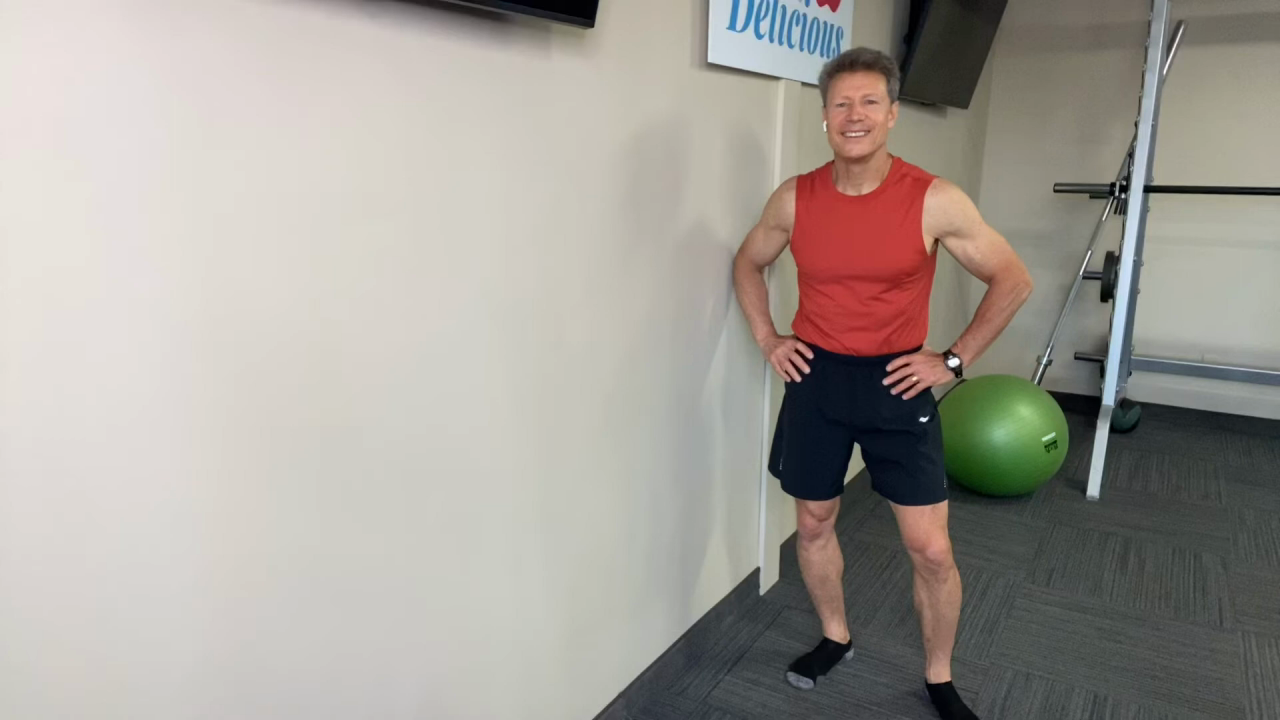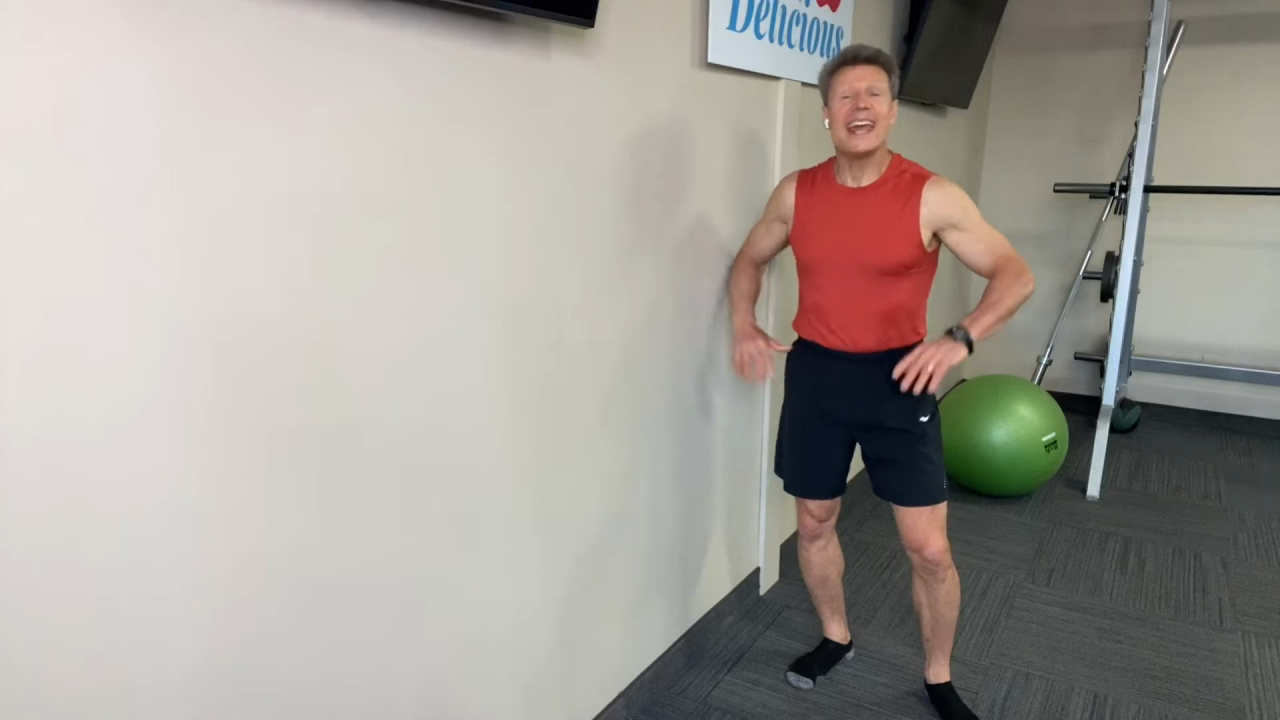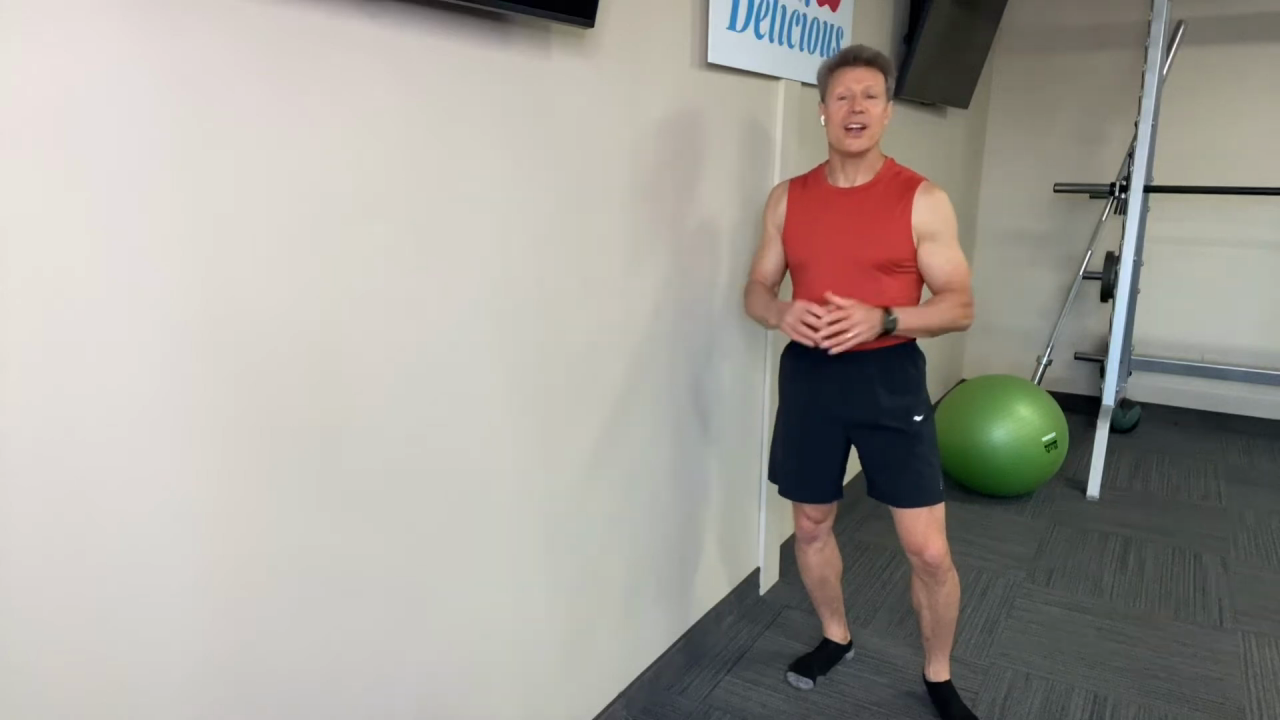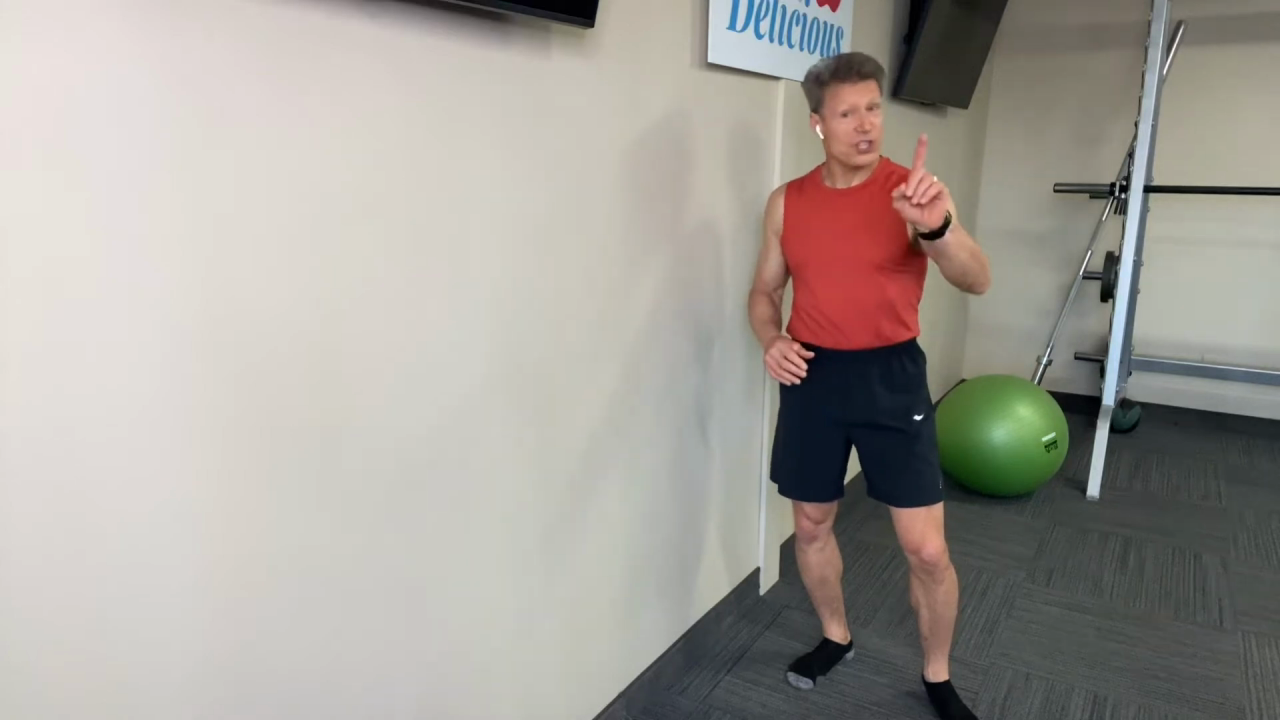
dt=0.7s
person 1, frame 1
left shoulder: (935, 200)
right shoulder: (794, 198)
left elbow: (1013, 281)
right elbow: (747, 264)
left wrist: (954, 359)
right wrist: (767, 338)
left hip: (896, 383)
right hip: (816, 379)
left knee: (931, 549)
right knee: (813, 522)
right ankle: (835, 637)
person 1, frame 2
left shoulder: (932, 195)
right shoulder: (795, 191)
left elbow: (1016, 276)
right elbow: (749, 260)
left wrist: (958, 340)
right wrist: (745, 328)
left hip: (898, 379)
right hip: (816, 374)
left knee: (929, 548)
right knee: (814, 522)
right ankle: (835, 637)
person 1, frame 3
left shoulder: (923, 200)
right shoulder: (788, 198)
left elbow: (959, 306)
right elbow: (757, 289)
left wrist: (882, 320)
right wrist: (785, 316)
left hip: (890, 379)
right hip: (809, 376)
left knee: (929, 551)
right knee: (810, 526)
right ankle: (836, 637)
person 1, frame 4
left shoulder: (914, 189)
right shoulder: (786, 201)
left elbow: (976, 280)
right elbow: (765, 290)
left wrist: (936, 225)
right wrist: (770, 340)
left hip: (890, 376)
right hip: (811, 376)
left knee: (926, 550)
right knee: (810, 525)
right ankle: (835, 636)
